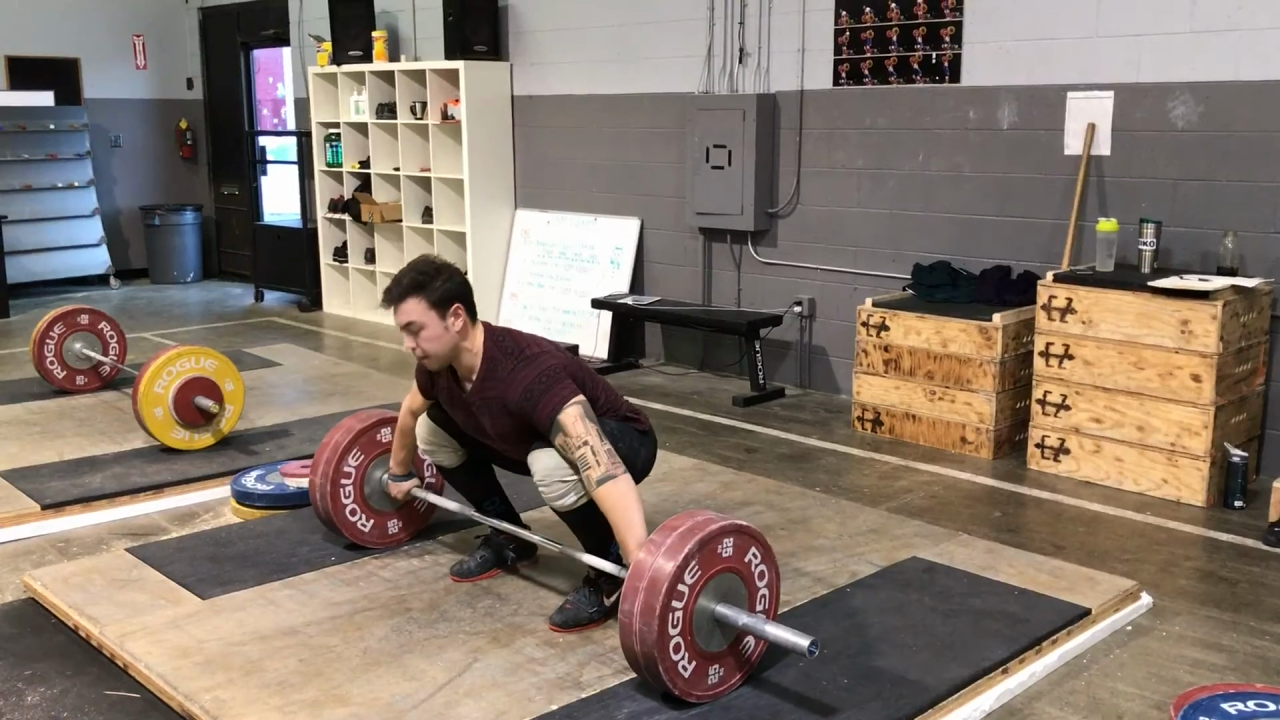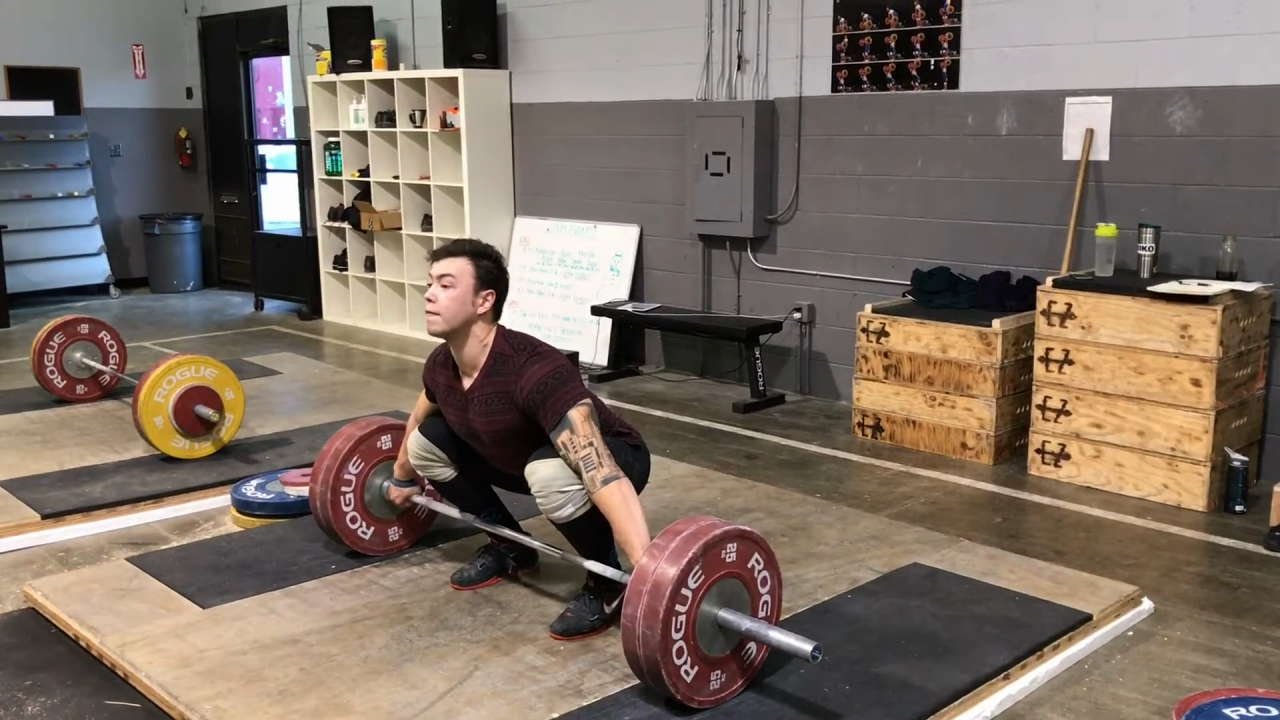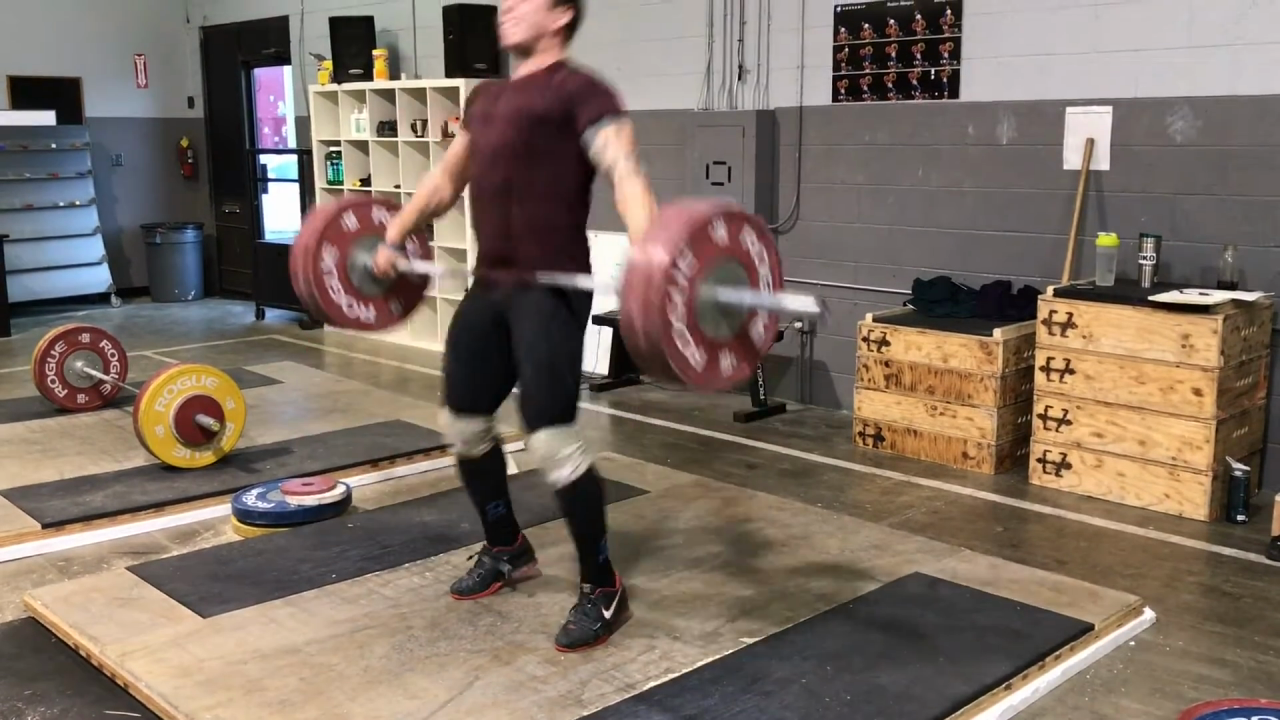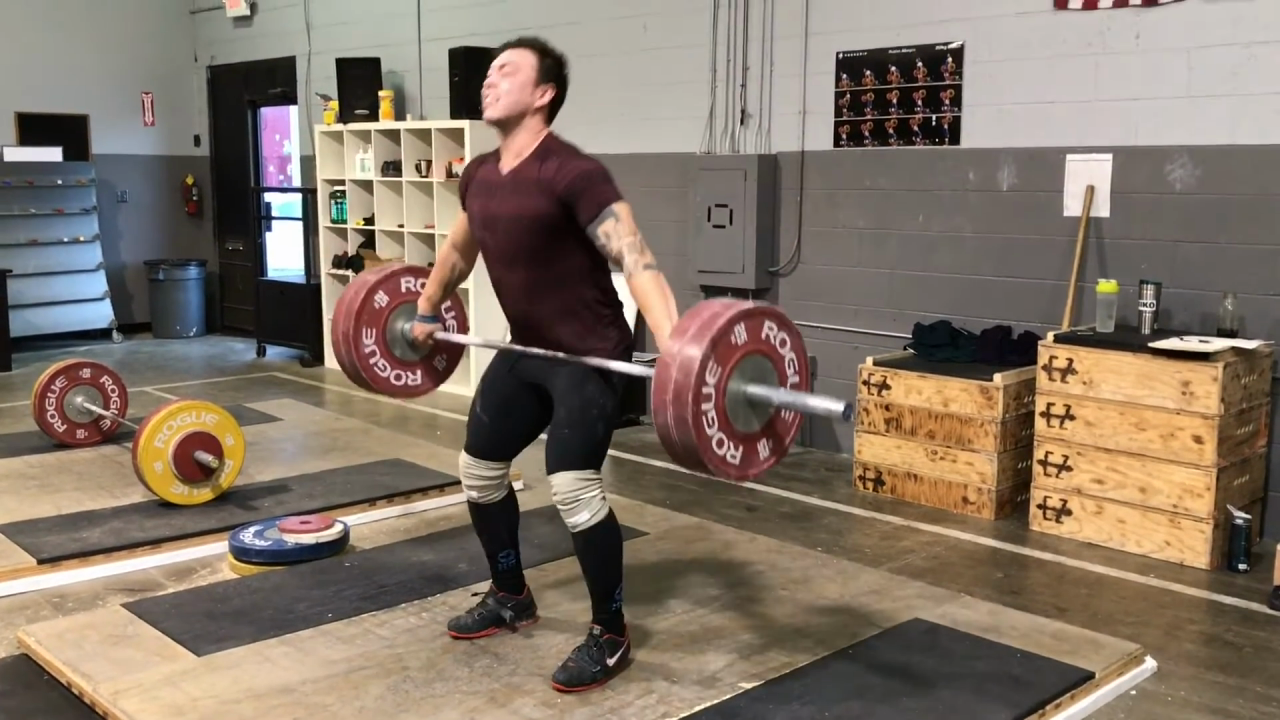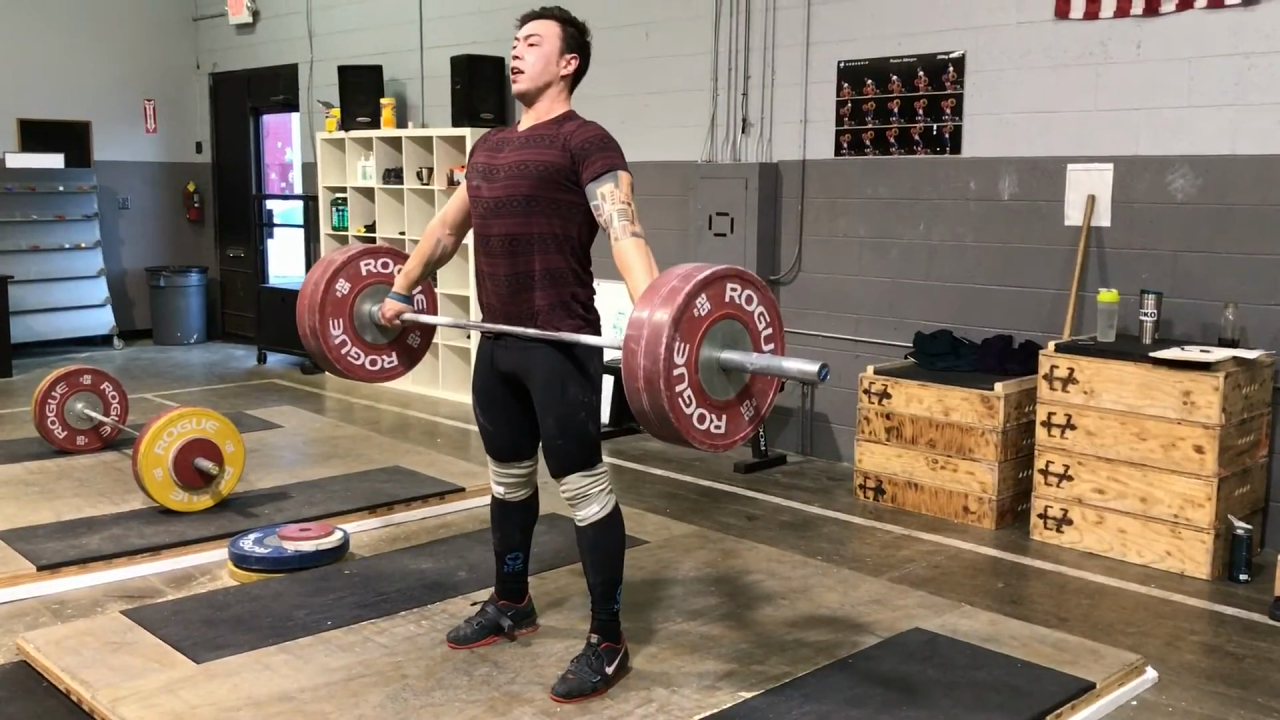
dt=1s
person 1, frame 1
left shoulder: (526, 372)
right shoulder: (438, 366)
left elbow: (600, 467)
right elbow: (411, 412)
right wrist: (399, 472)
left hip: (623, 442)
left knee: (553, 464)
right knee: (433, 429)
left ankle: (610, 573)
right ankle: (508, 538)
person 1, frame 2
left shoulder: (535, 371)
right shoulder: (441, 366)
left elbow: (601, 473)
right elbow: (419, 419)
right wrist: (402, 476)
left hip: (615, 457)
left knee: (552, 474)
right knee: (427, 442)
left ankle: (608, 585)
right ankle: (510, 546)
person 1, frame 3
left shoulder: (576, 88)
right shoulder: (489, 94)
left elbow: (623, 171)
right elbow: (447, 174)
right wrist: (392, 238)
left hip: (549, 289)
right hip: (490, 286)
left knee: (550, 442)
right knee: (464, 426)
left ankle: (601, 588)
right ankle: (507, 550)
person 1, frame 4
left shoulder: (573, 173)
right shoulder: (479, 173)
left elbow: (635, 262)
right elbow: (457, 250)
left wrist: (675, 350)
right wrist: (427, 310)
left hip: (588, 356)
right hip: (524, 350)
left knee: (573, 487)
right knee: (479, 469)
left ankle: (610, 635)
right ankle: (509, 595)
person 1, frame 5
left shoulder: (584, 142)
right shoulder: (489, 146)
left elbow: (623, 229)
right elbow: (446, 227)
right wrist: (401, 290)
left hip: (559, 344)
right hip: (499, 340)
left knee: (582, 486)
right knee: (507, 476)
left ankle: (607, 642)
right ankle: (510, 603)
